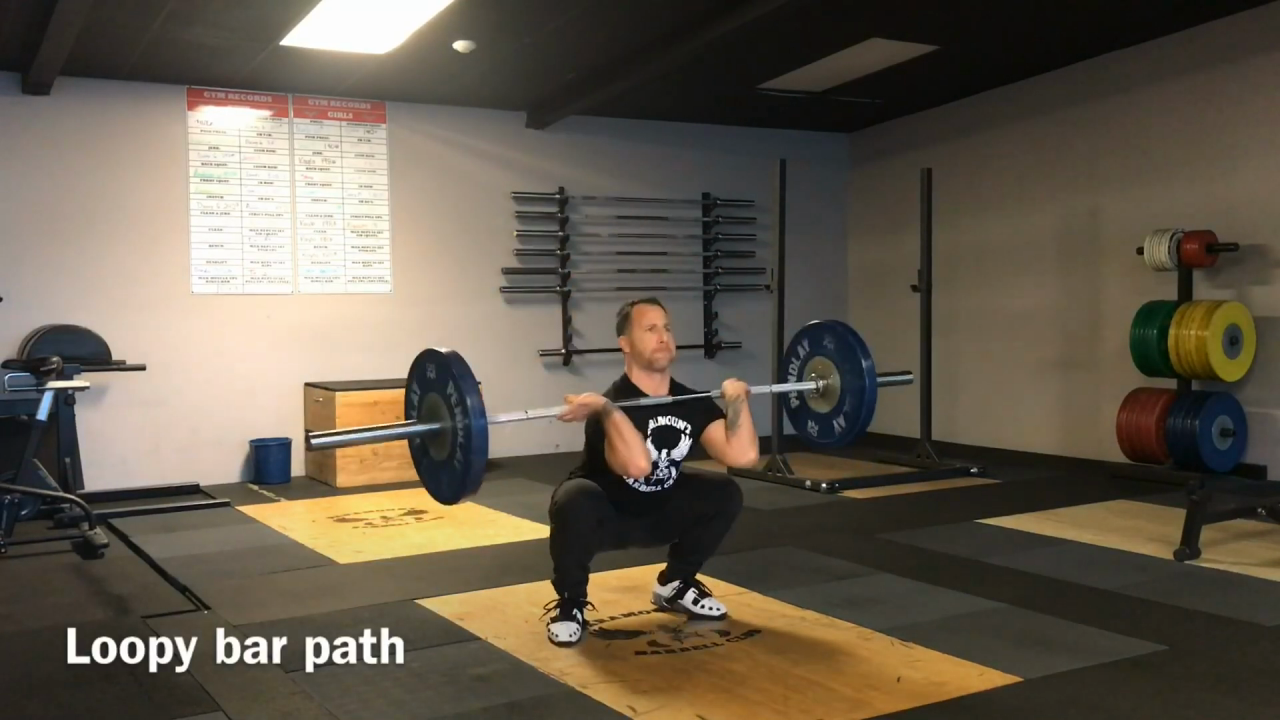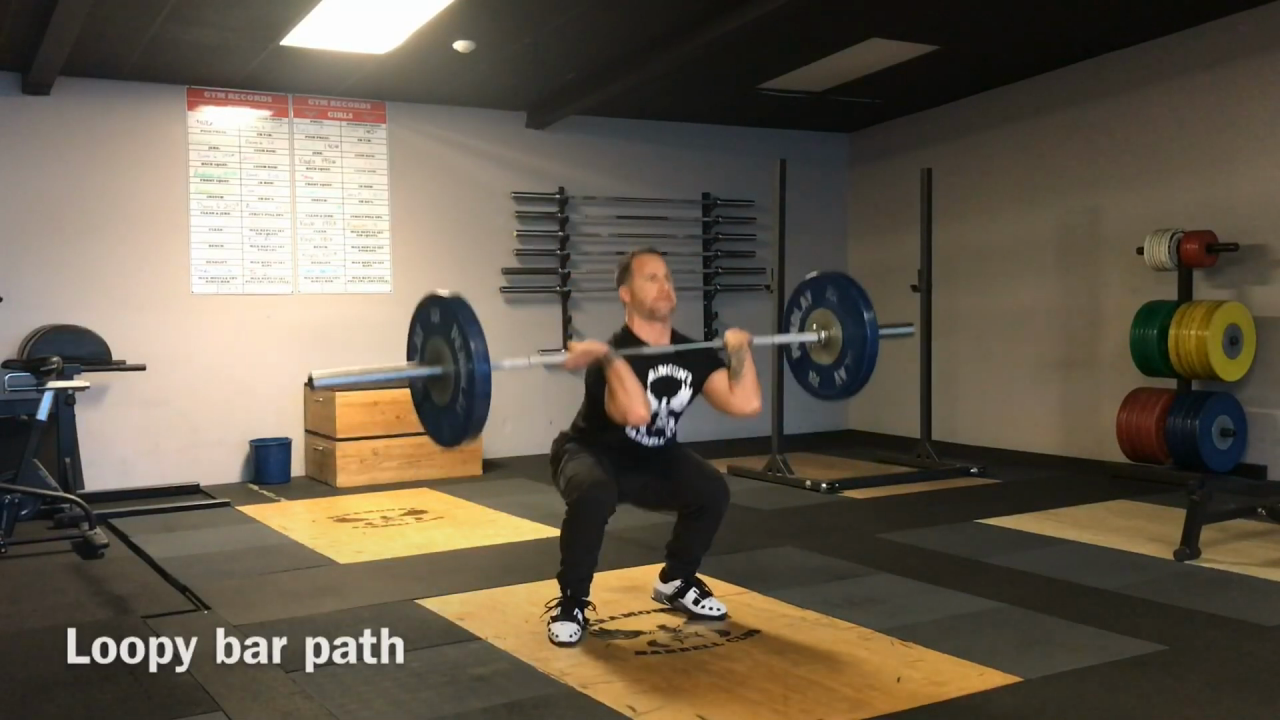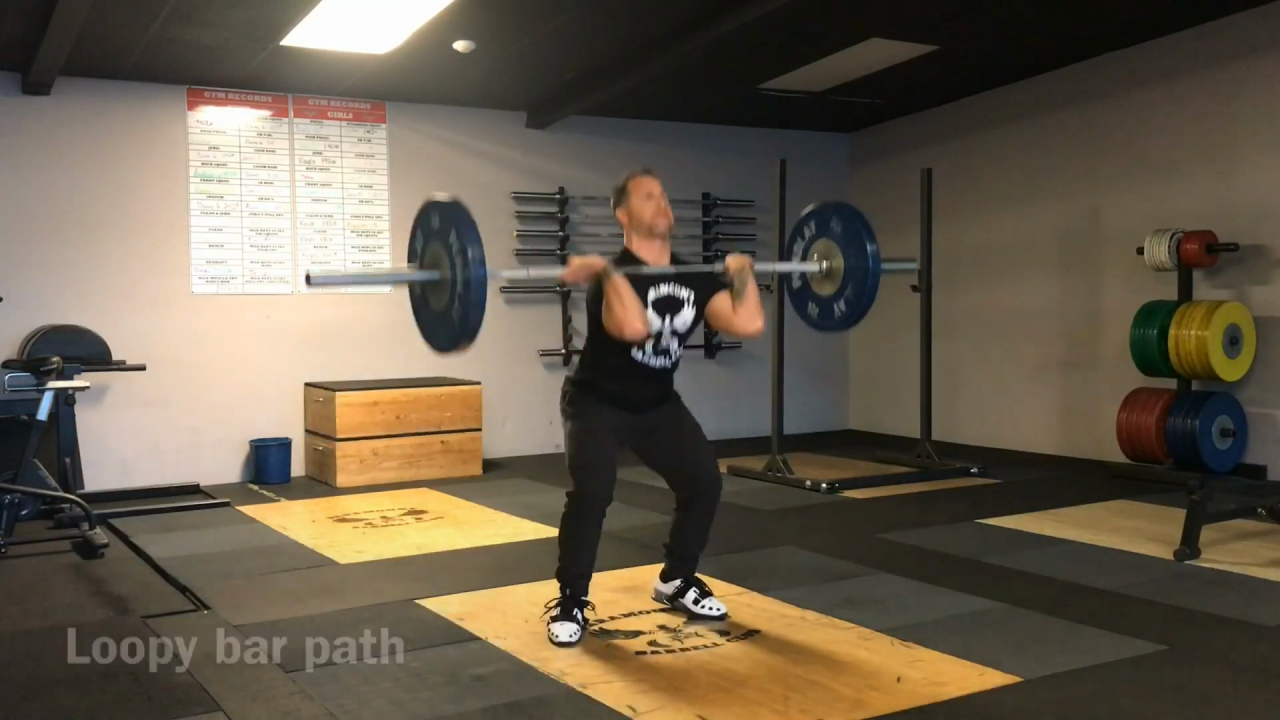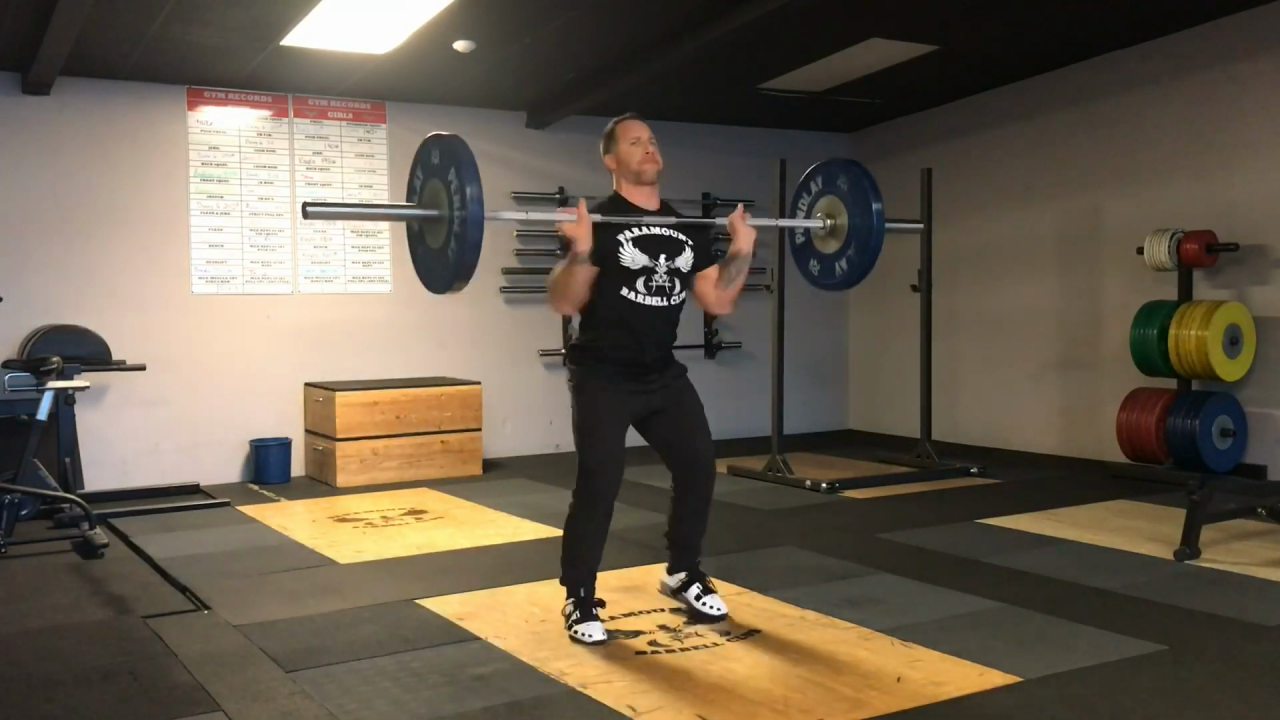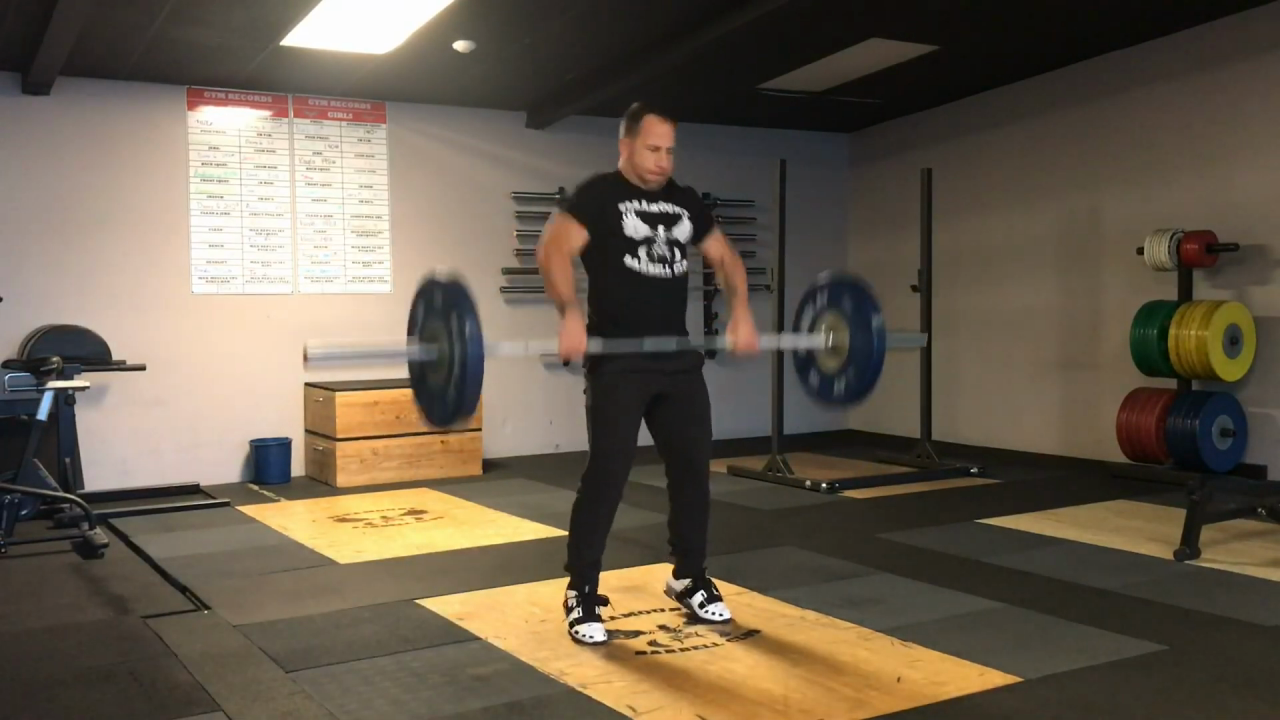
dt=0.3s
person 1, frame 1
left shoulder: (692, 404)
right shoulder: (614, 406)
left elbow: (743, 455)
right elbow: (637, 466)
left wrist: (736, 399)
right wrist: (604, 408)
left hip: (656, 509)
right hip: (600, 512)
left knee: (725, 496)
right knee: (576, 505)
left ankle: (675, 582)
right ankle: (570, 603)
person 1, frame 2
left shoulder: (692, 354)
right shoulder: (614, 356)
left elbow: (746, 403)
right elbow: (635, 413)
left wrist: (738, 349)
right wrist: (606, 356)
left hip: (653, 460)
right hip: (591, 454)
left knee: (712, 492)
right knee: (592, 499)
left ankle: (675, 581)
right ankle: (571, 603)
person 1, frame 3
left shoulder: (694, 278)
right shoulder: (614, 276)
left elbow: (749, 323)
right elbow: (634, 326)
left wrist: (740, 272)
right wrist: (604, 270)
left hip: (658, 403)
right hip: (597, 402)
left knee: (704, 479)
right knee: (593, 487)
left ankle: (677, 580)
right ankle: (571, 600)
person 1, frame 4
left shoulder: (685, 230)
right shoulder: (599, 220)
left elbow: (718, 302)
right elbow: (564, 303)
left wrist: (738, 249)
right wrist: (578, 250)
left hip: (664, 375)
right hip: (602, 374)
left knee: (698, 471)
right knee: (598, 482)
left ankle: (682, 575)
right ankle: (579, 599)
person 1, frame 5
left shoulder: (685, 200)
right shoulder: (599, 194)
left elbow: (725, 258)
right elbow: (552, 249)
left wrist: (740, 313)
right wrist: (571, 315)
left hip: (678, 359)
right hip: (618, 360)
left knee: (692, 470)
right knee: (608, 472)
left ankle: (688, 579)
right ankle: (581, 595)
